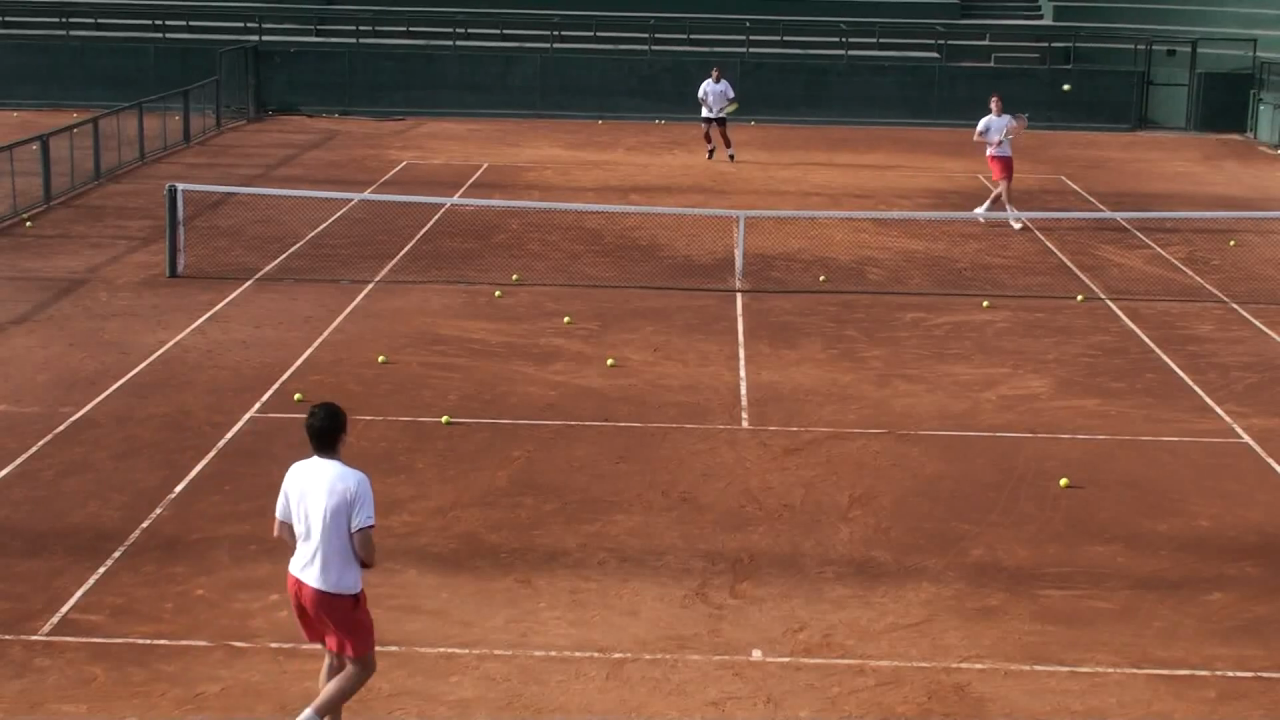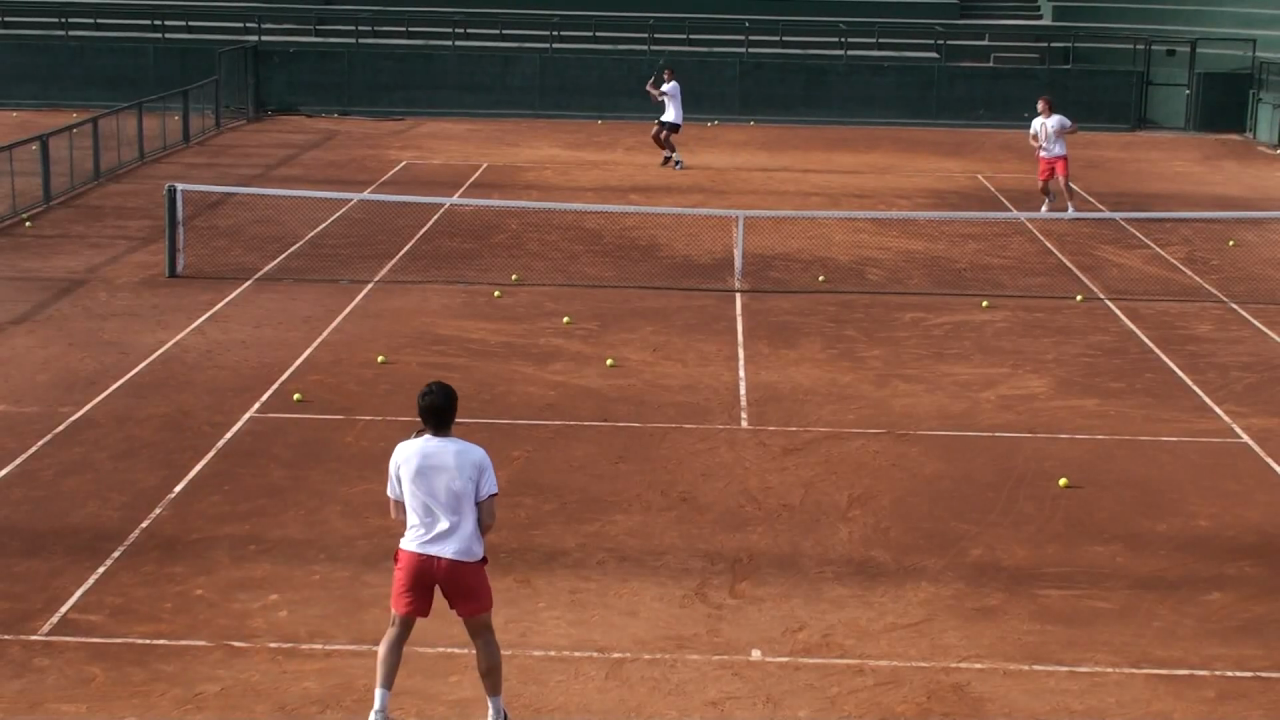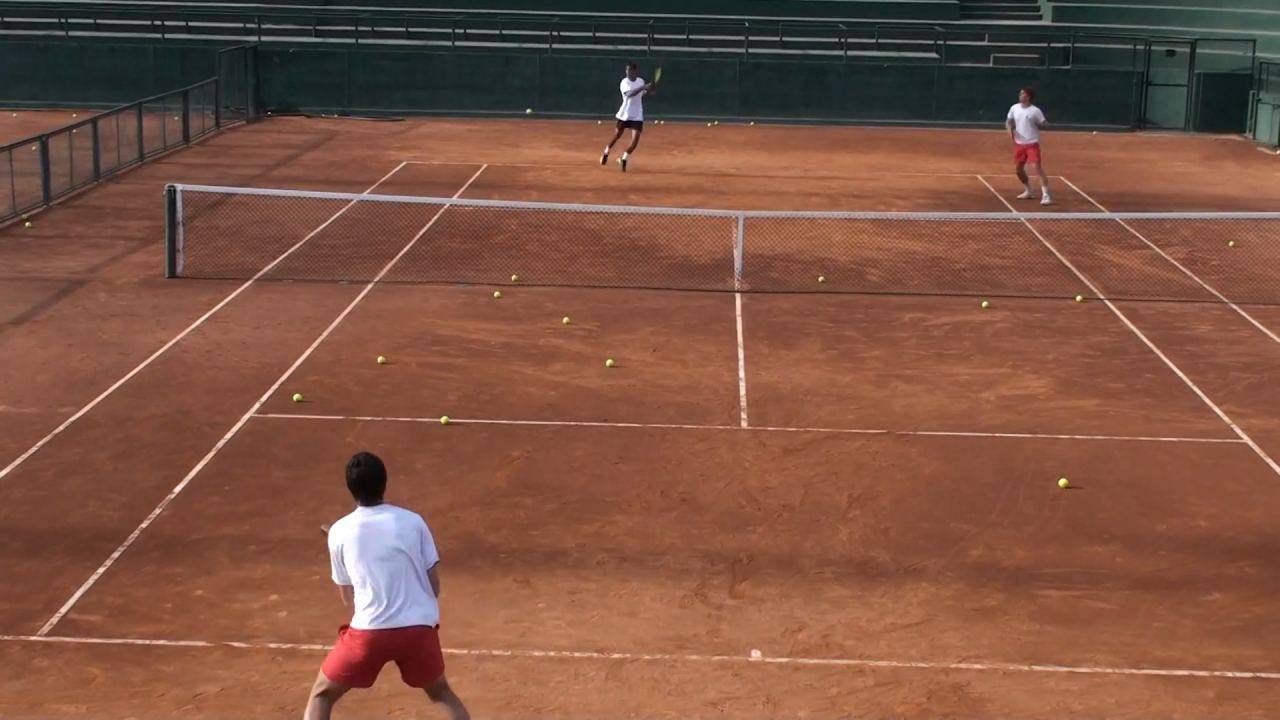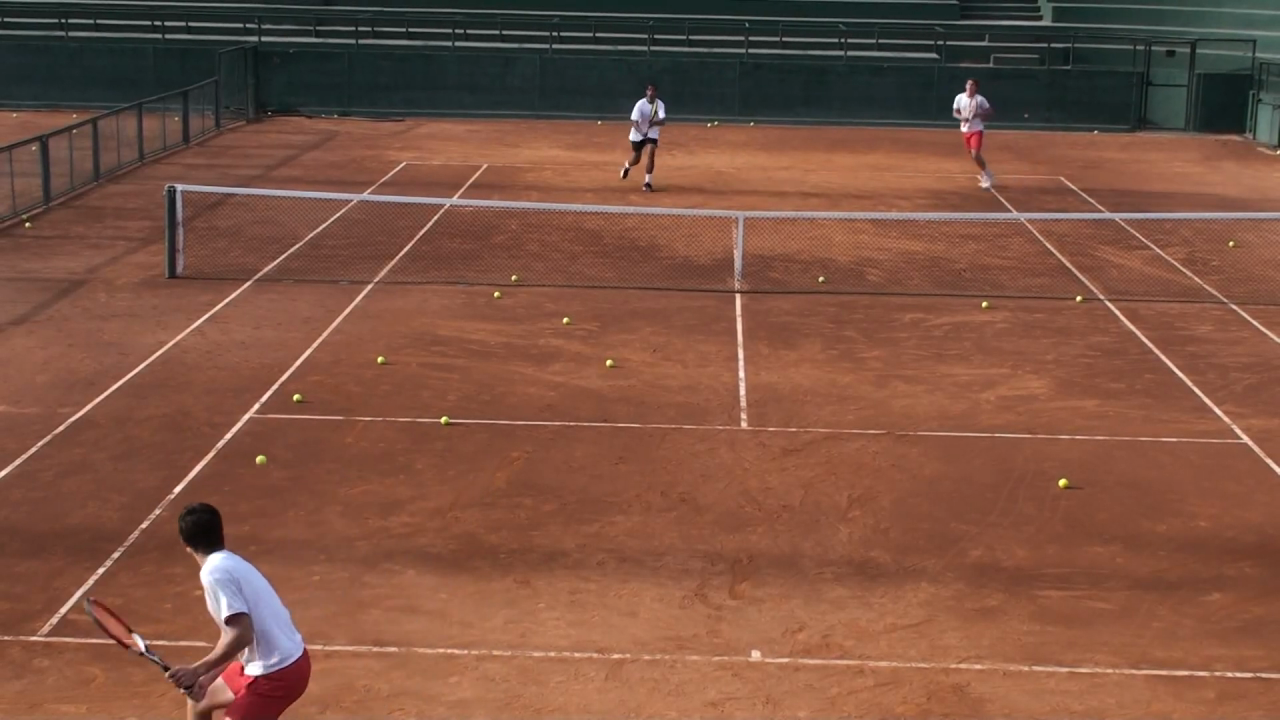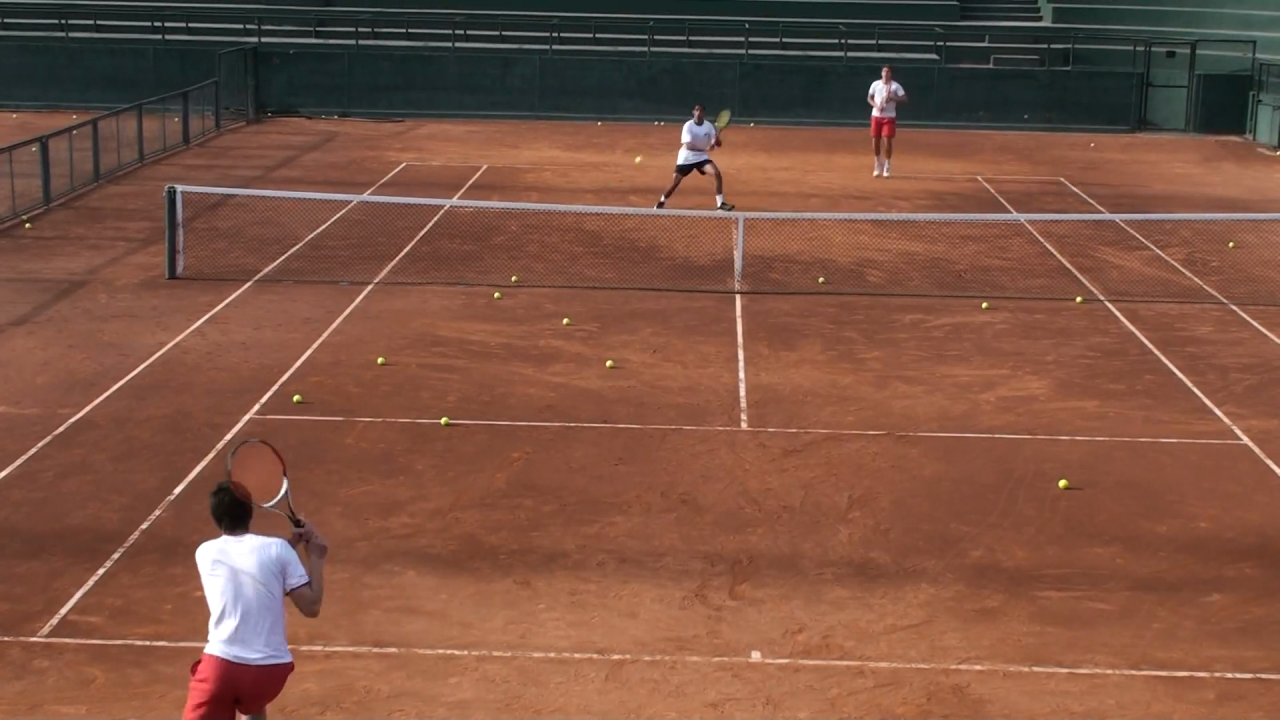
dt=0.7s
person 1, frame 1
left shoulder: (295, 472)
right shoulder: (354, 481)
left elbow: (281, 532)
right elbow: (364, 550)
right wrist: (368, 560)
left hip: (299, 580)
right hip: (336, 590)
left knee: (336, 658)
right knee: (361, 667)
person 1, frame 2
left shoulder: (403, 453)
right shoulder: (476, 456)
left elbow: (397, 511)
right elbow: (488, 519)
left hip: (415, 556)
right hip: (464, 560)
left knee: (398, 630)
right knee: (483, 635)
person 1, frame 3
left shoulder: (339, 533)
right shoulder: (414, 522)
left elbow: (348, 597)
right elbow: (434, 585)
left hip: (370, 631)
right hip: (418, 628)
left knee: (322, 695)
right knee: (441, 693)
person 1, frame 4
left shoulder: (214, 572)
right shoulder: (231, 564)
left elbow: (241, 633)
right elbow: (230, 633)
left wrist: (198, 670)
right wrist: (205, 676)
left hip: (275, 675)
right hip: (289, 662)
right knee: (198, 699)
person 1, frame 5
left shoulder: (204, 553)
right shoulder: (278, 550)
right elbow: (311, 608)
right wrist: (318, 561)
left hip: (221, 665)
right hip: (271, 667)
